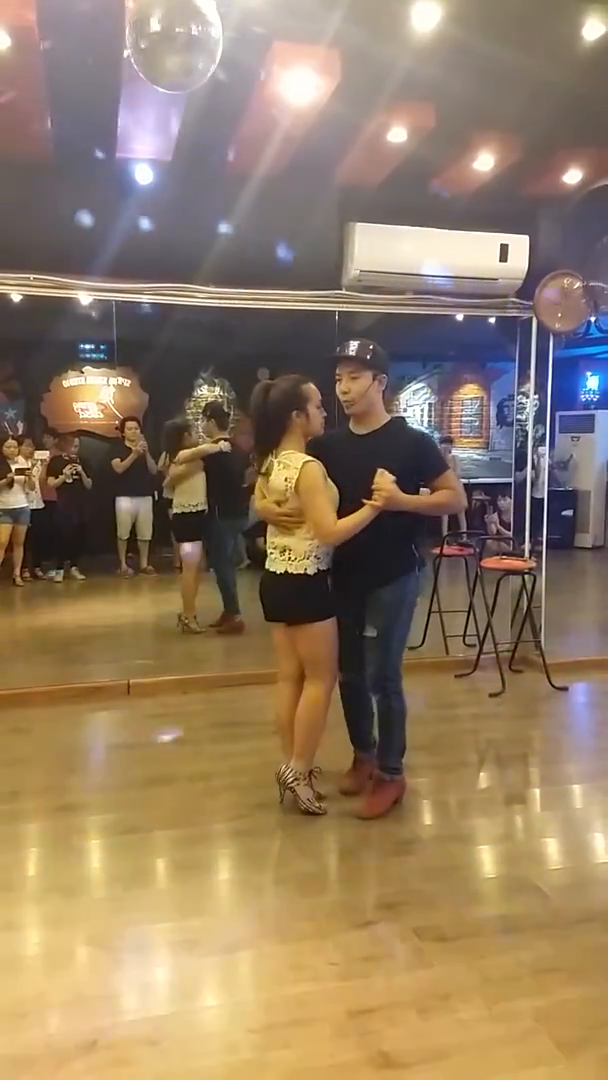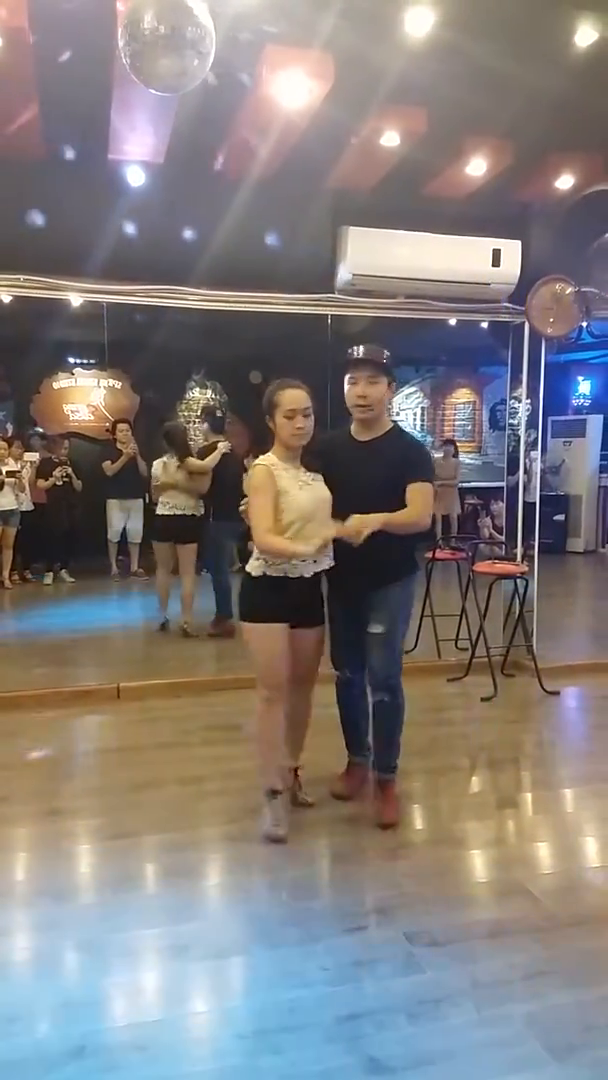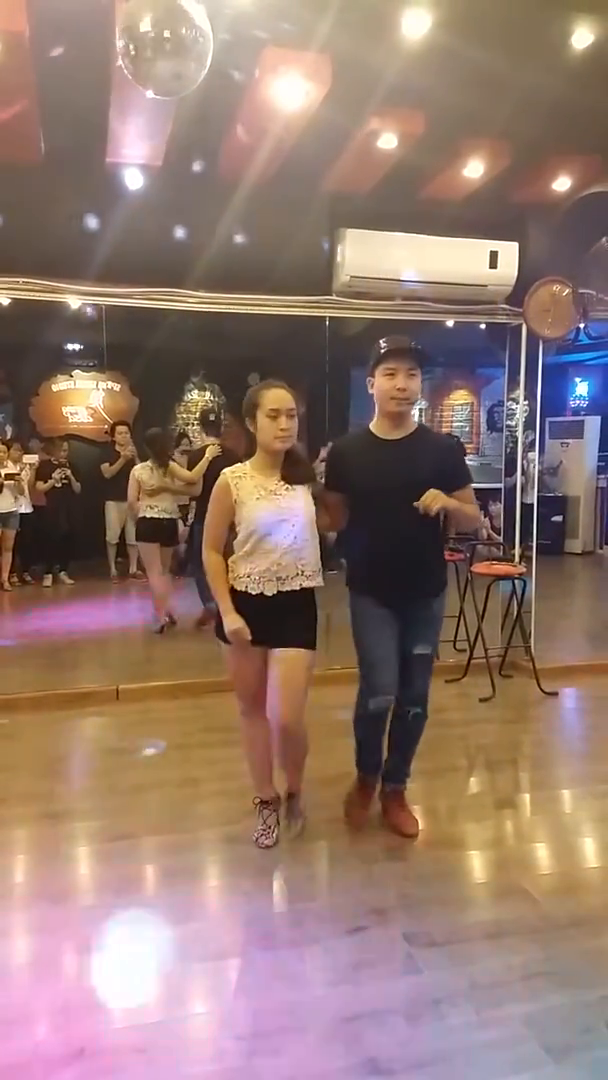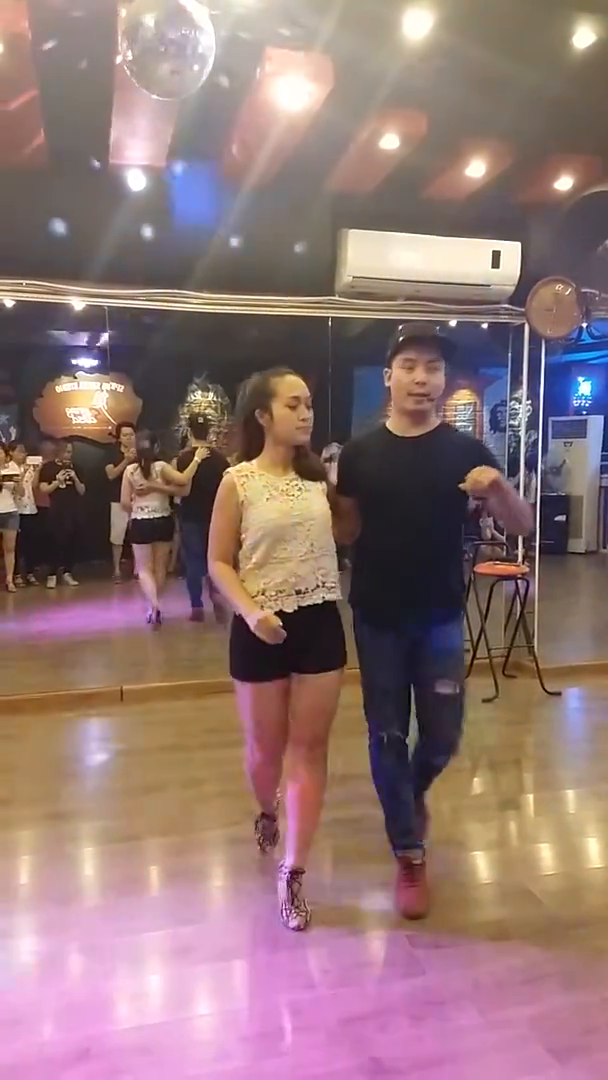
dt=0.5s
person 1, frame 1
left shoulder: (411, 442)
right shoulder: (327, 445)
left elbow: (455, 498)
left wrist: (402, 501)
right wrist: (266, 505)
left hip: (393, 577)
right hip: (344, 575)
left knee: (382, 675)
right knee: (349, 672)
left ankle: (391, 774)
right ankle: (363, 755)
person 1, frame 2
left shoulder: (409, 450)
right shoulder: (331, 448)
left elbow: (421, 516)
left wrist: (377, 520)
left hip: (391, 580)
right hip: (345, 577)
left knee: (382, 676)
right knee: (347, 673)
left ankle: (386, 778)
right ankle: (358, 760)
person 1, frame 3
left shoulder: (441, 450)
right shoulder: (346, 452)
left elbow: (472, 522)
right elbow: (337, 518)
left wrist: (447, 505)
left hip: (426, 592)
right hip: (371, 591)
left knee: (414, 700)
right knee: (377, 695)
left ankle: (396, 787)
right ankle: (365, 778)
person 1, frame 4
left shoulder: (466, 450)
right shoulder: (360, 452)
left elbow: (522, 526)
left wrist: (499, 488)
left hip: (441, 615)
right hip: (376, 614)
left knee: (442, 739)
right knee: (387, 736)
left ankle: (413, 794)
right ankle: (409, 856)
person 2, frame 1
left shoulder: (272, 463)
right shoulder: (309, 468)
left elbow: (261, 506)
right elbow: (330, 533)
right wrist: (375, 505)
left hip: (275, 579)
right hip: (304, 582)
left knee: (290, 678)
right knee: (320, 679)
left ankle: (291, 767)
right ankle: (299, 772)
person 2, frame 2
left shoulder: (312, 469)
right shoulder: (264, 470)
right elbow: (265, 540)
left wrist: (332, 534)
right wrist: (310, 545)
left hip: (307, 587)
right hip: (267, 589)
left knee: (302, 685)
right knee: (273, 690)
left ankle: (288, 769)
right ankle: (273, 791)
person 2, frame 3
left shoulder: (306, 477)
right shoulder: (232, 481)
right elbow: (212, 550)
right wrist: (227, 611)
left hip: (296, 605)
right hip: (243, 605)
left knee: (285, 717)
right knee: (253, 710)
left ankle: (292, 792)
right ankle: (265, 801)
person 2, frame 4
left shoulder: (318, 477)
right shoulder: (237, 481)
left elbow: (341, 536)
right elbow: (218, 562)
right wrist: (250, 611)
left hip: (319, 623)
right hip: (260, 628)
left knee: (310, 749)
right knee: (266, 749)
left ankle: (293, 873)
right ankle: (266, 810)
